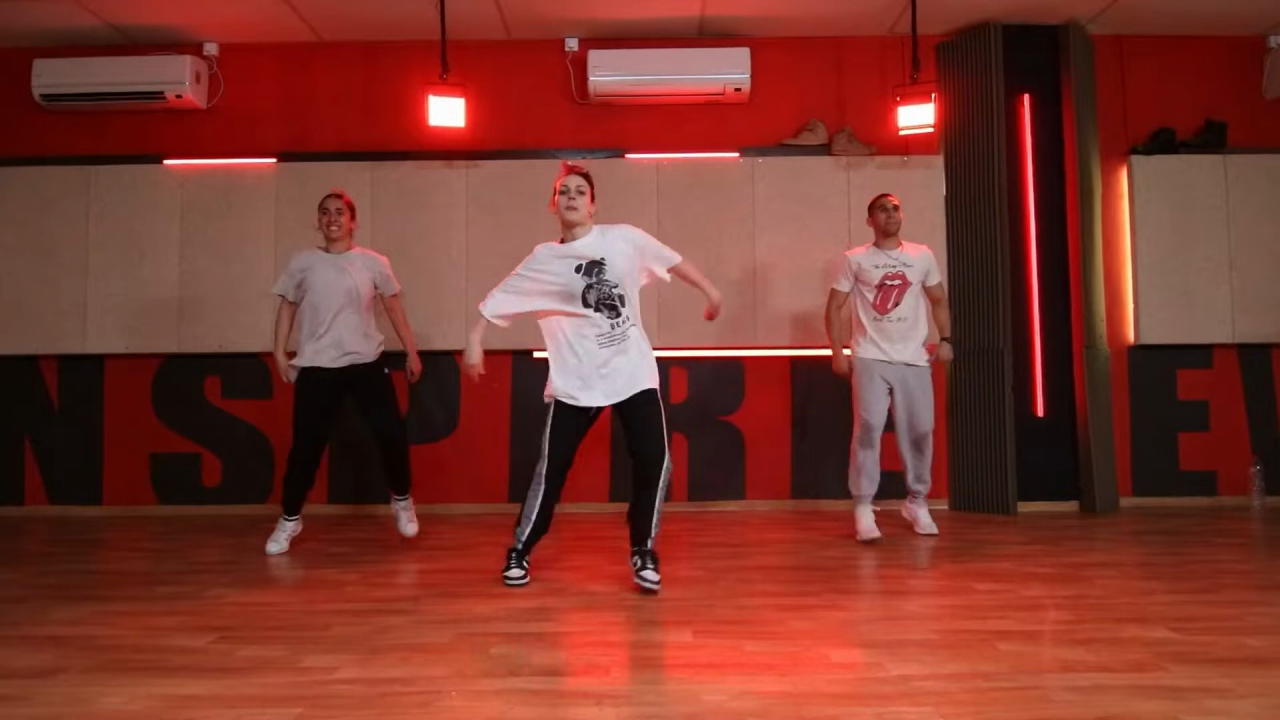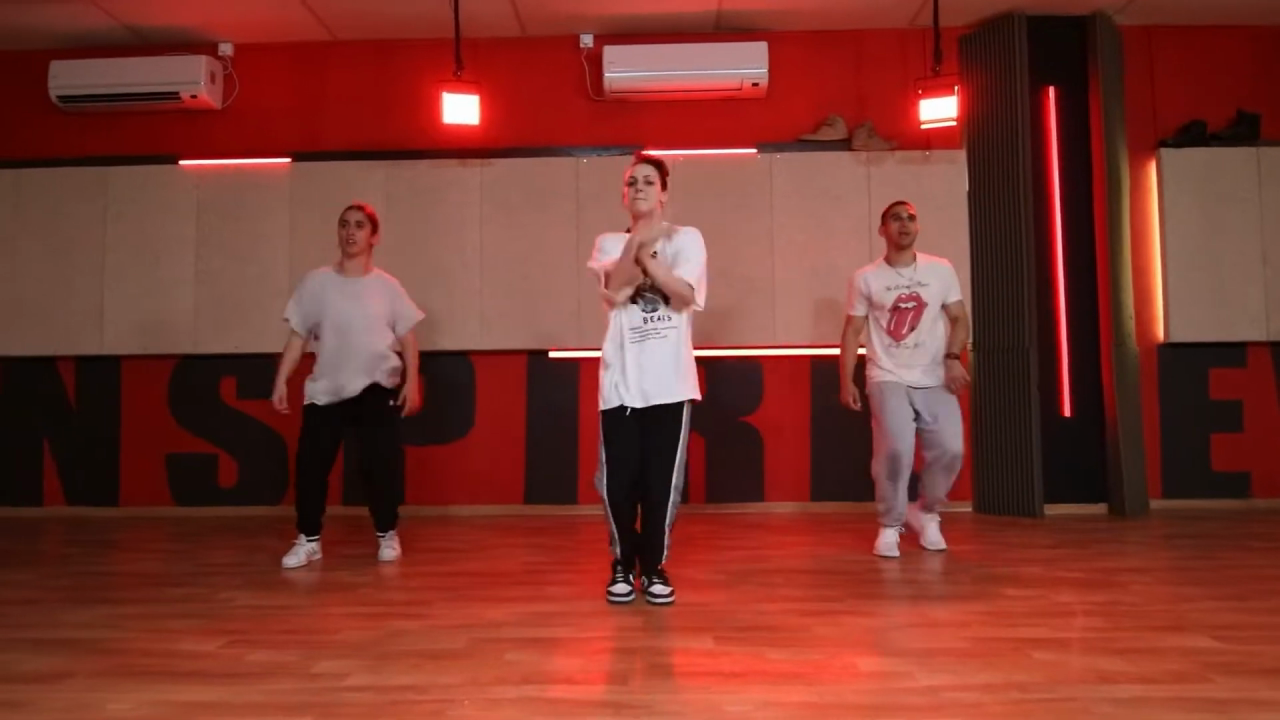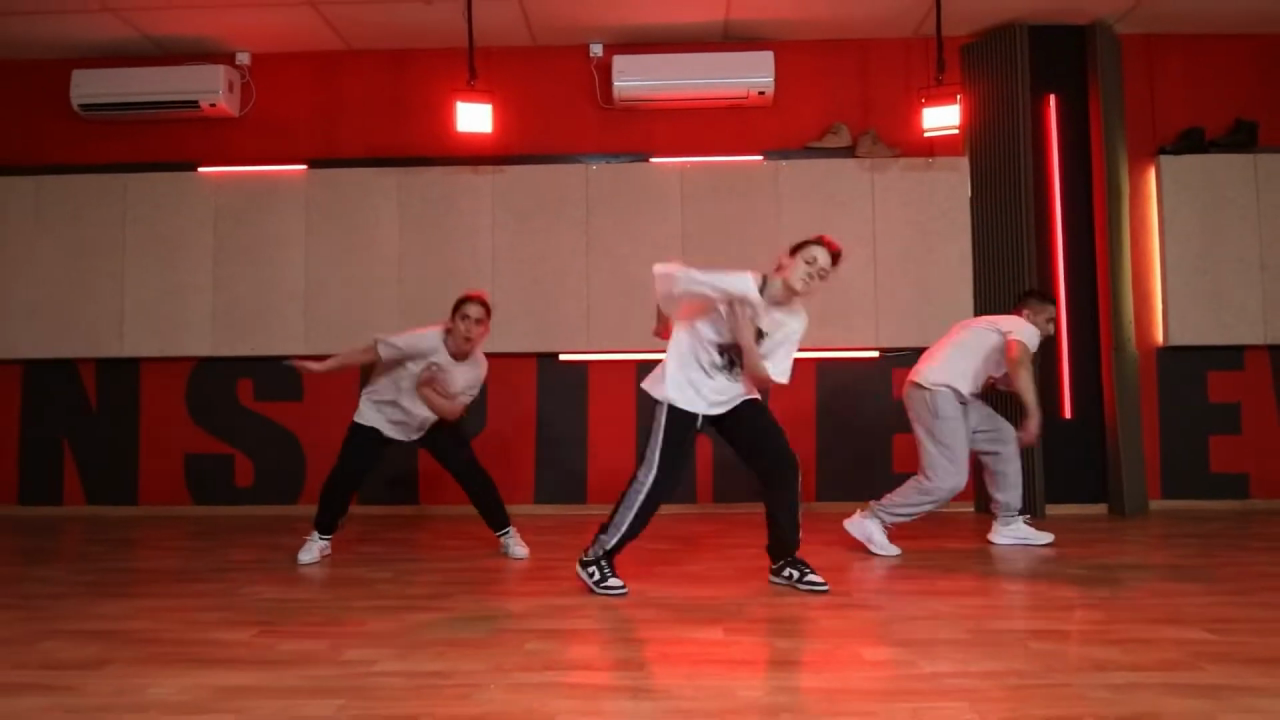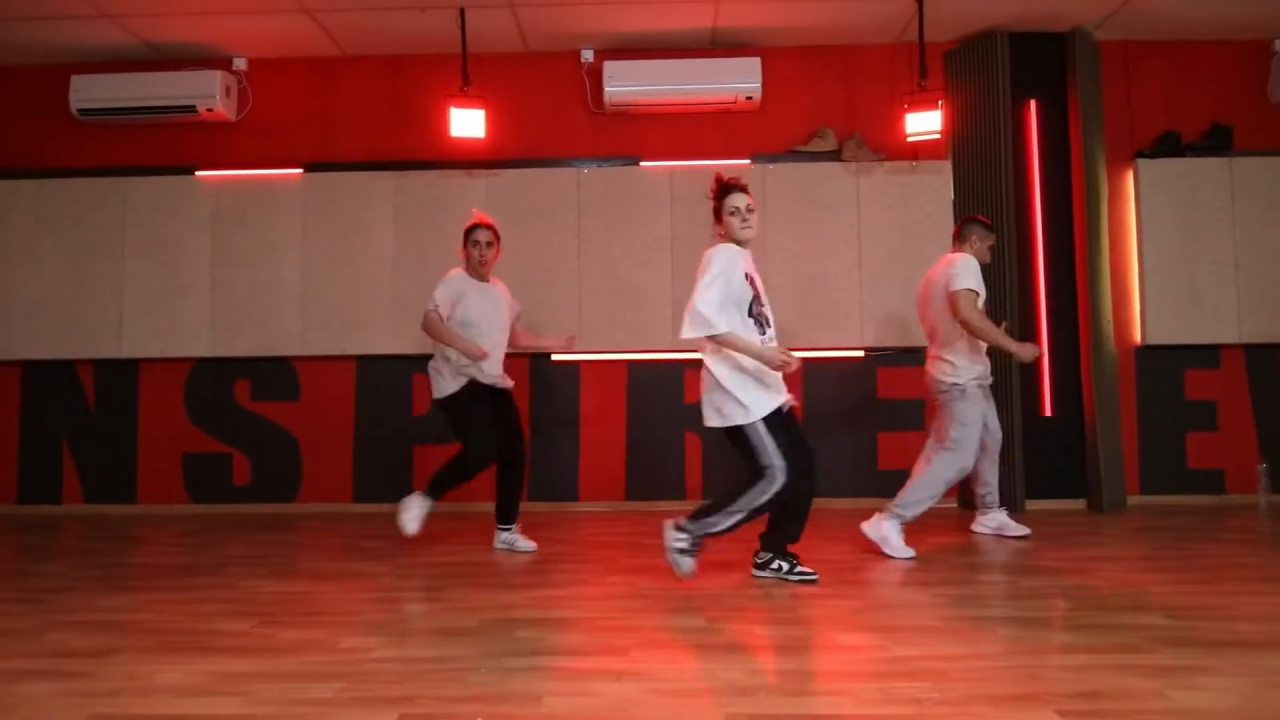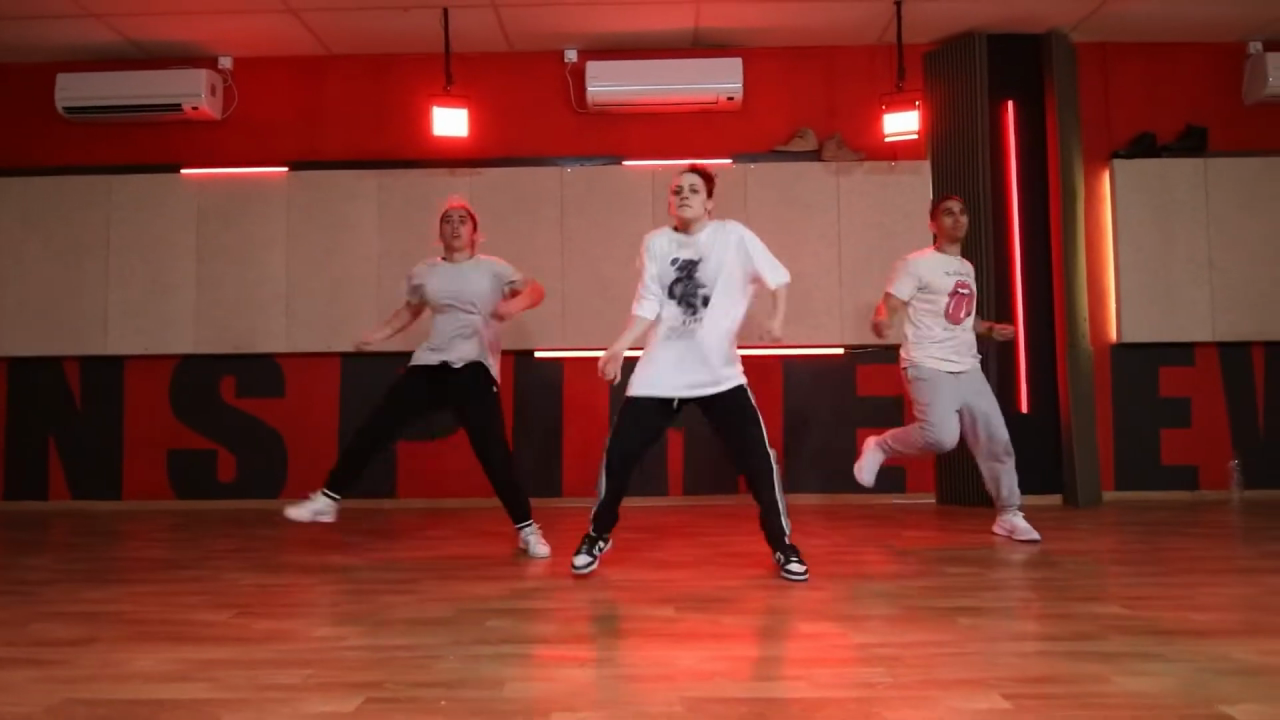
dt=0.7s
person 1, frame 1
left shoulder: (624, 238)
right shoulder: (544, 258)
left elbow: (672, 262)
right elbow: (497, 302)
left wrist: (709, 290)
right wrist: (474, 341)
left hip: (633, 372)
right hip: (575, 380)
left knee: (653, 459)
right knee: (552, 467)
left ankle: (643, 550)
right ankle: (521, 549)
person 1, frame 2
left shoulder: (685, 237)
right shoulder: (608, 244)
left elbow: (686, 296)
right elbow: (612, 288)
left wrist: (649, 255)
right wrist: (637, 243)
left hip: (668, 380)
right hip: (620, 381)
left knee: (662, 479)
right knee: (618, 479)
left ankle: (653, 567)
right ankle: (625, 562)
person 1, frame 3
left shoulder: (795, 320)
right shoulder: (736, 285)
left elbow: (765, 379)
right elbow: (664, 278)
left wrist: (746, 341)
right wrist: (665, 322)
left hip: (734, 395)
right hip: (683, 389)
left knee: (782, 467)
right knee: (656, 479)
left ankle: (785, 560)
right ankle: (597, 558)
person 1, frame 4
left shoulder: (744, 260)
right shoulder: (722, 257)
right elbow: (704, 324)
left wrist: (775, 357)
right wrist: (759, 353)
left hip: (760, 387)
right hip: (738, 388)
left knee: (801, 466)
right knee: (777, 477)
left ankle: (772, 553)
right ankle: (688, 531)
person 1, frame 5
left shoulder: (732, 236)
right shoulder: (656, 243)
left elbow: (776, 277)
right elbow: (648, 307)
left wrist: (776, 321)
right wrist: (618, 347)
left hip: (719, 375)
right hip: (661, 373)
left knee: (758, 461)
right knee: (619, 453)
left ankle: (783, 546)
right ankle: (598, 534)
person 2, frame 1
left shoulder: (374, 263)
right shoulder: (303, 262)
left elbow: (393, 306)
right elbow: (288, 304)
left wrist: (411, 351)
right wrist: (279, 351)
left hip: (366, 362)
right hip: (317, 366)
left knee: (391, 432)
right knee: (306, 443)
left ankle: (401, 500)
right ankle: (290, 519)
person 2, frame 2
left shoulder: (388, 286)
right shoulder: (315, 283)
left elbow: (406, 338)
right elbow: (298, 337)
left wrist: (412, 382)
right wrist: (281, 383)
left hip: (376, 389)
right hip: (326, 391)
left knee: (381, 465)
right knee: (310, 466)
left ankle: (387, 535)
right ankle: (309, 539)
person 2, frame 3
left shoulder: (478, 366)
right shoulder: (427, 341)
left elbow: (451, 411)
right elbow: (372, 353)
left wrist: (431, 393)
right wrist: (323, 366)
left hip: (432, 421)
right hip: (379, 414)
left knee: (472, 474)
right knee: (343, 477)
left ankle: (506, 534)
right ankle: (321, 538)
person 2, frame 4
left shoulder: (502, 293)
right shoulder: (455, 280)
left elbow: (513, 338)
right elbow: (430, 321)
left wrist: (555, 342)
right wrist: (463, 344)
left hip: (494, 385)
right hip: (459, 385)
left knee: (514, 457)
right knee: (482, 449)
left ankle: (506, 529)
right ankle: (422, 499)
person 2, frame 5
left shoulder: (491, 267)
right shoulder: (423, 272)
left elbow: (534, 290)
right elbow: (409, 310)
left wrist: (514, 305)
right wrist: (376, 336)
left hip: (475, 369)
right hip: (430, 367)
left knee: (493, 451)
right knee: (375, 428)
left ankle: (526, 528)
right ankle: (327, 499)
person 3, frame 1
left shoulder: (923, 256)
right shoulder: (854, 259)
left elbow: (939, 300)
right elbow: (834, 308)
left wrist: (945, 339)
right wrist: (837, 352)
left hip: (914, 359)
right hip: (870, 358)
left knee: (920, 429)
right knee: (869, 425)
left ankle: (916, 501)
right ankle: (863, 507)
person 3, frame 2
left shoulder: (941, 270)
right shoulder: (864, 279)
left elbow: (960, 320)
right elbow: (851, 334)
left wrist: (952, 358)
right wrist: (846, 382)
left hip: (934, 378)
right hip: (887, 379)
left knee: (950, 449)
right knee: (896, 452)
left ankle: (923, 511)
right ankle: (889, 527)
person 3, frame 3
left shoulder: (995, 329)
right shoulder: (1024, 330)
right elbow: (1018, 362)
left wrist: (1001, 380)
right wrist: (1033, 413)
left hip: (947, 392)
right hip: (936, 392)
left knee: (1003, 440)
right knee: (949, 478)
left ankle: (1007, 523)
right ankle: (870, 521)
person 3, frame 4
left shoulder: (938, 274)
right shoulder: (963, 263)
right elbow: (966, 313)
left wrist: (994, 340)
right wrist: (1013, 345)
left hip: (967, 378)
right hip: (960, 381)
left knee: (987, 441)
right knee: (955, 456)
left ankle: (989, 513)
right ankle: (886, 521)
person 3, frame 5
left shoulder: (967, 268)
right shoulder: (916, 263)
right elbow: (888, 308)
left wrist: (993, 329)
right wrist: (881, 324)
left hip: (967, 371)
right hip: (926, 368)
left knee: (998, 442)
right knee: (941, 436)
left ankle: (1009, 514)
right ankle: (881, 446)
